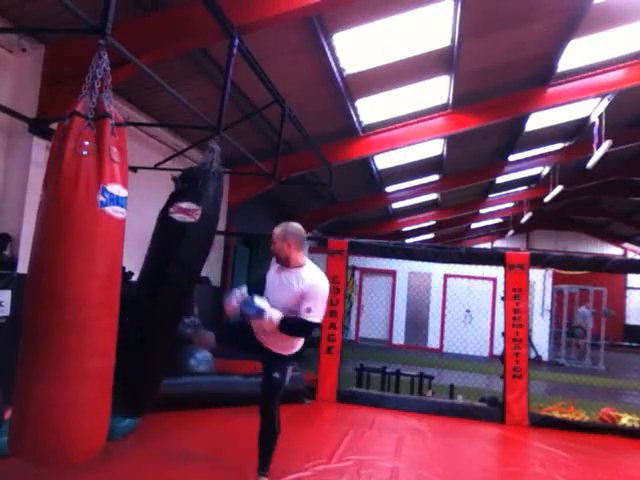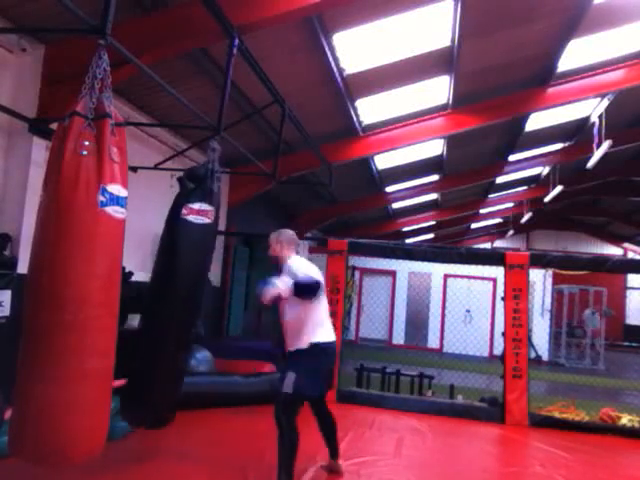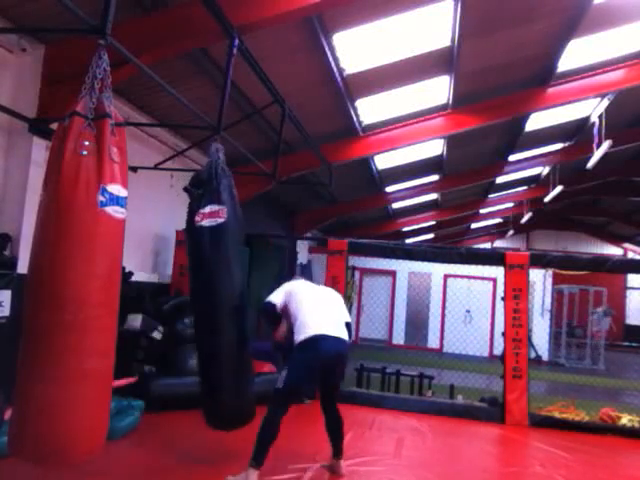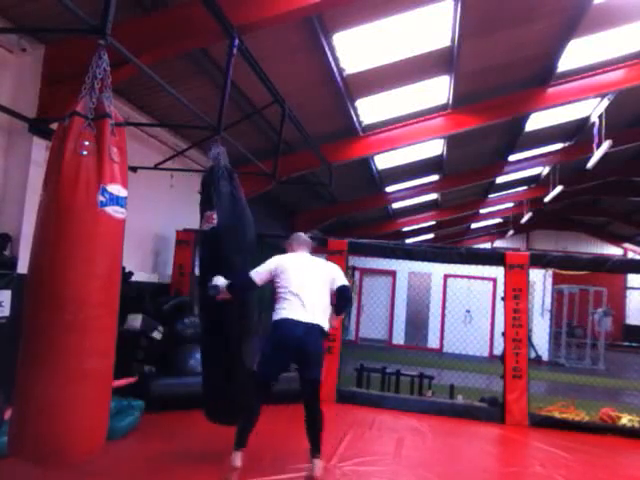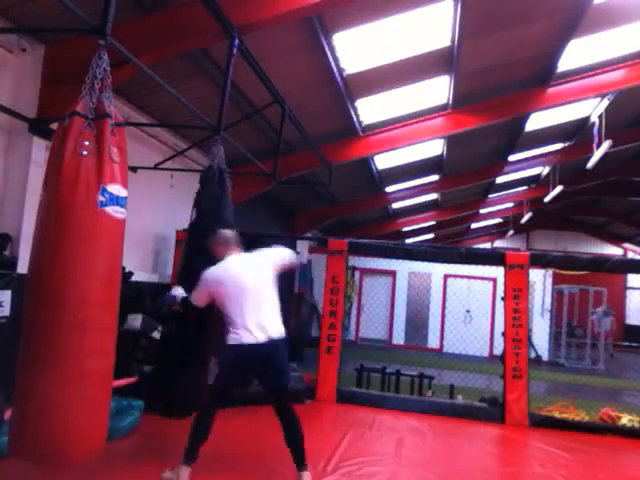
dt=0.5s
person 1, frame 1
left shoulder: (315, 283)
right shoulder: (277, 263)
left elbow: (306, 329)
left wrist: (270, 315)
right wrist: (242, 294)
left hip: (280, 351)
right hip: (253, 330)
left knee: (268, 408)
right knee: (221, 333)
right ankle: (211, 340)
person 1, frame 2
left shoulder: (297, 267)
right shoulder: (291, 269)
left elbow: (312, 288)
left wrist: (280, 287)
right wrist: (275, 294)
left hip: (310, 350)
right hip: (323, 346)
left knee: (284, 411)
right knee: (318, 405)
person 1, frame 3
left shoulder: (290, 287)
right shoulder: (333, 293)
left elbow: (268, 310)
right elbow: (348, 328)
left wrist: (280, 327)
left hip: (313, 346)
right hip: (340, 347)
left knee: (277, 407)
right knee: (329, 404)
right ankle: (337, 461)
person 1, frame 4
left shoulder: (280, 261)
right shoulder: (330, 267)
left elbow: (246, 282)
right elbow: (345, 295)
left wrist: (223, 287)
right wrist: (334, 314)
left hip: (283, 328)
right hip: (313, 335)
left knee: (258, 392)
right knee: (311, 401)
left ankle: (237, 455)
person 1, frame 5
left shoulder: (212, 275)
right shoulder: (266, 256)
left elbow: (192, 306)
right elbow: (291, 257)
left wrist: (178, 296)
left hip: (240, 349)
right hip: (274, 346)
left knee: (210, 405)
right knee: (285, 409)
